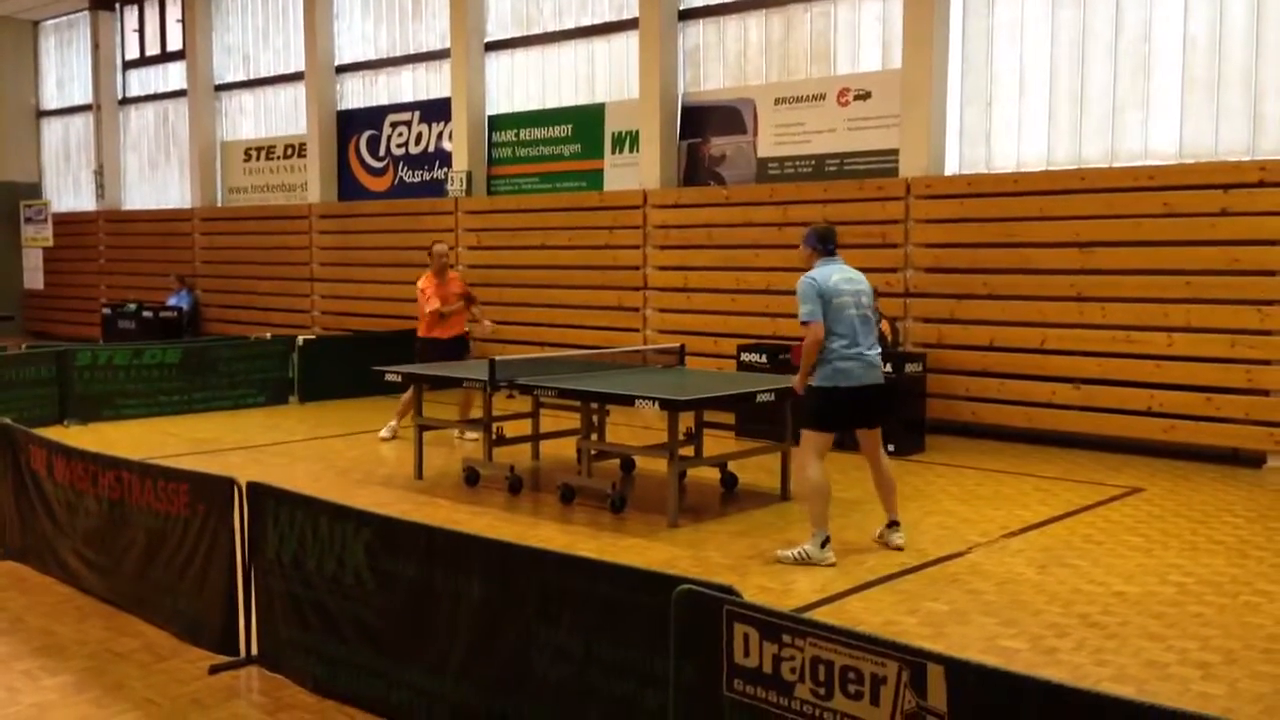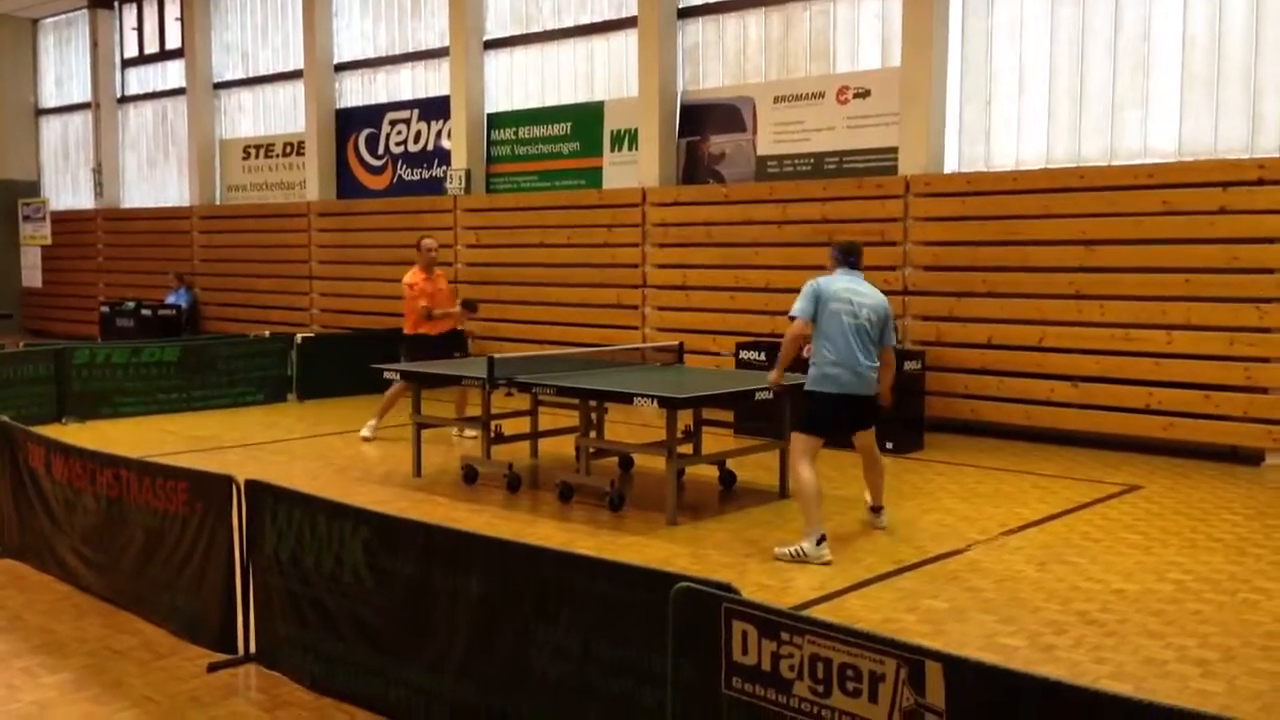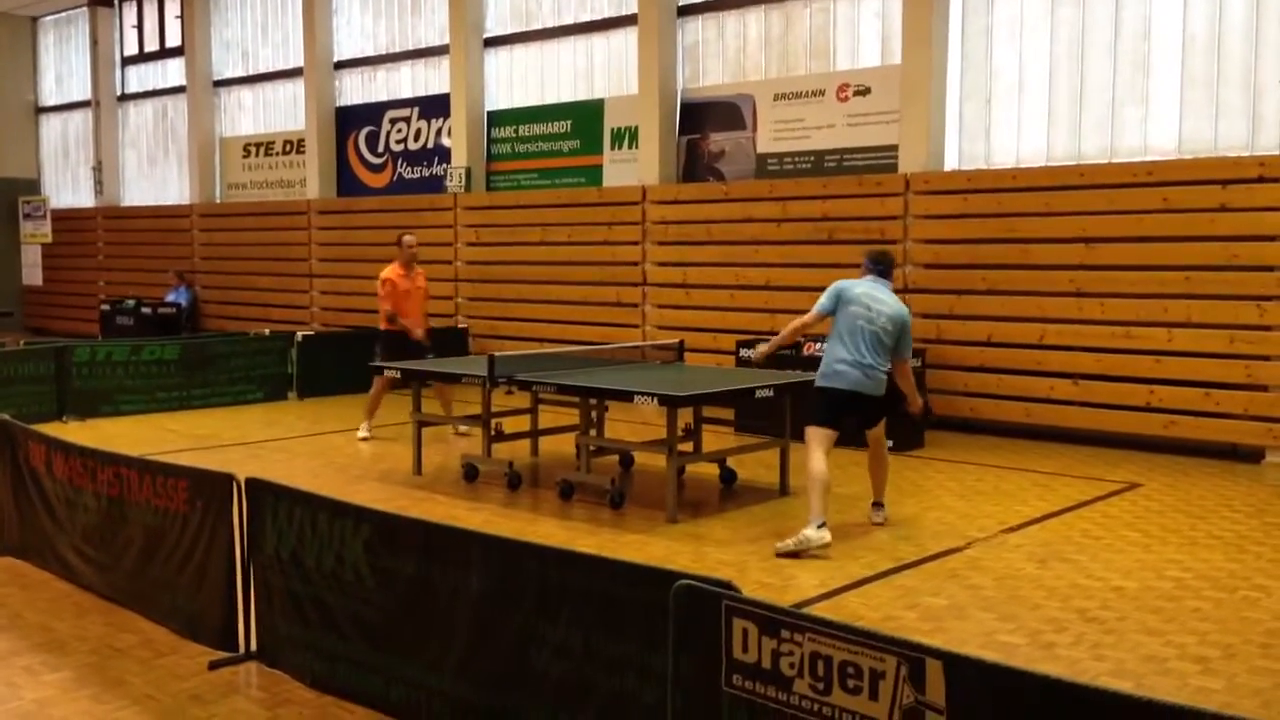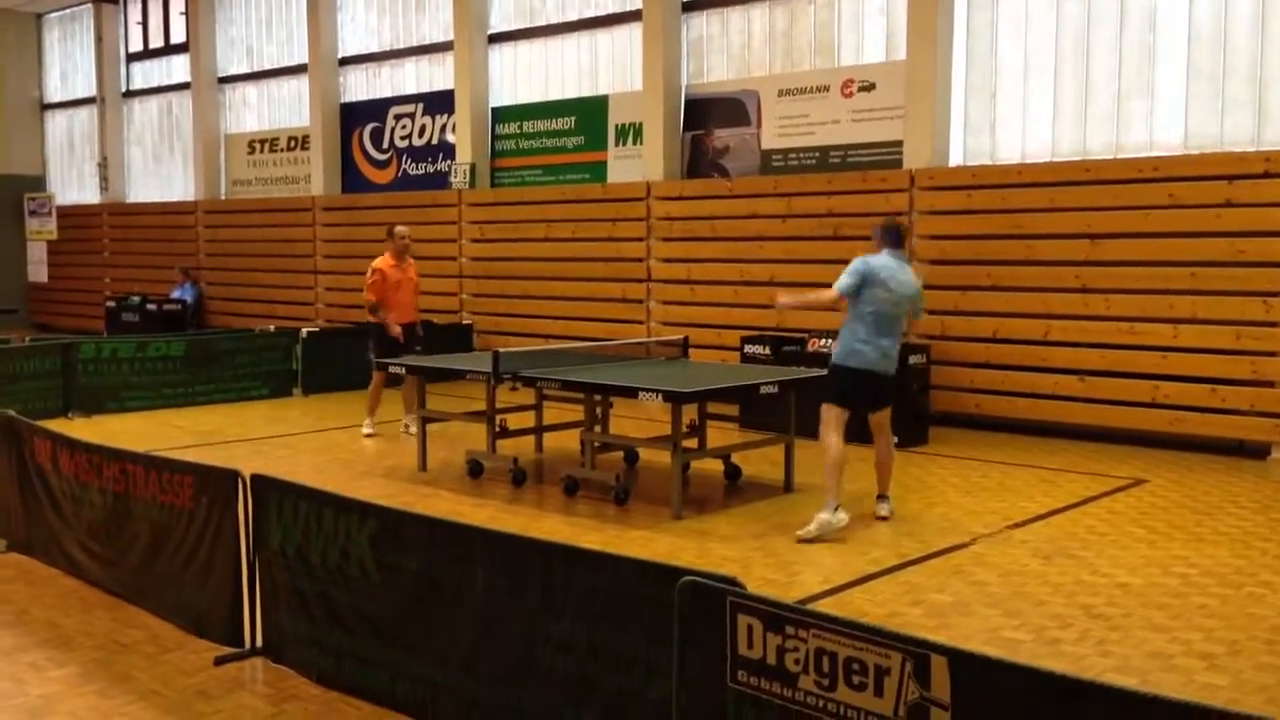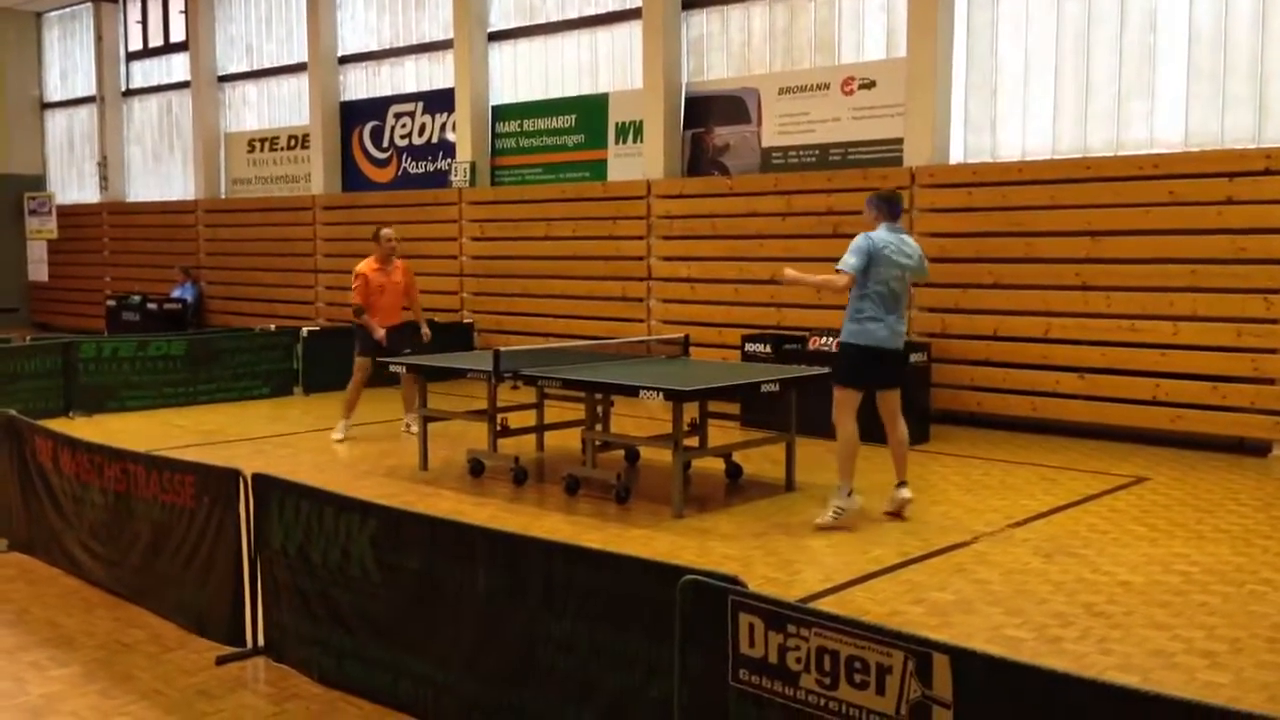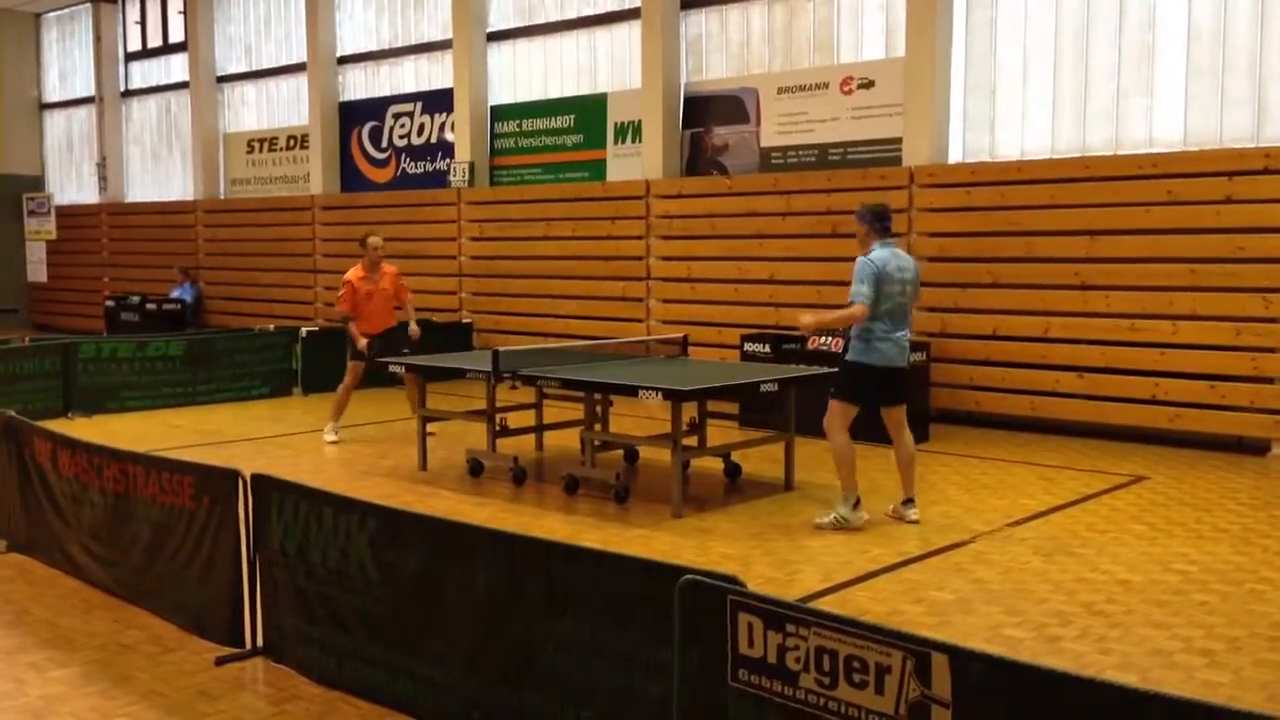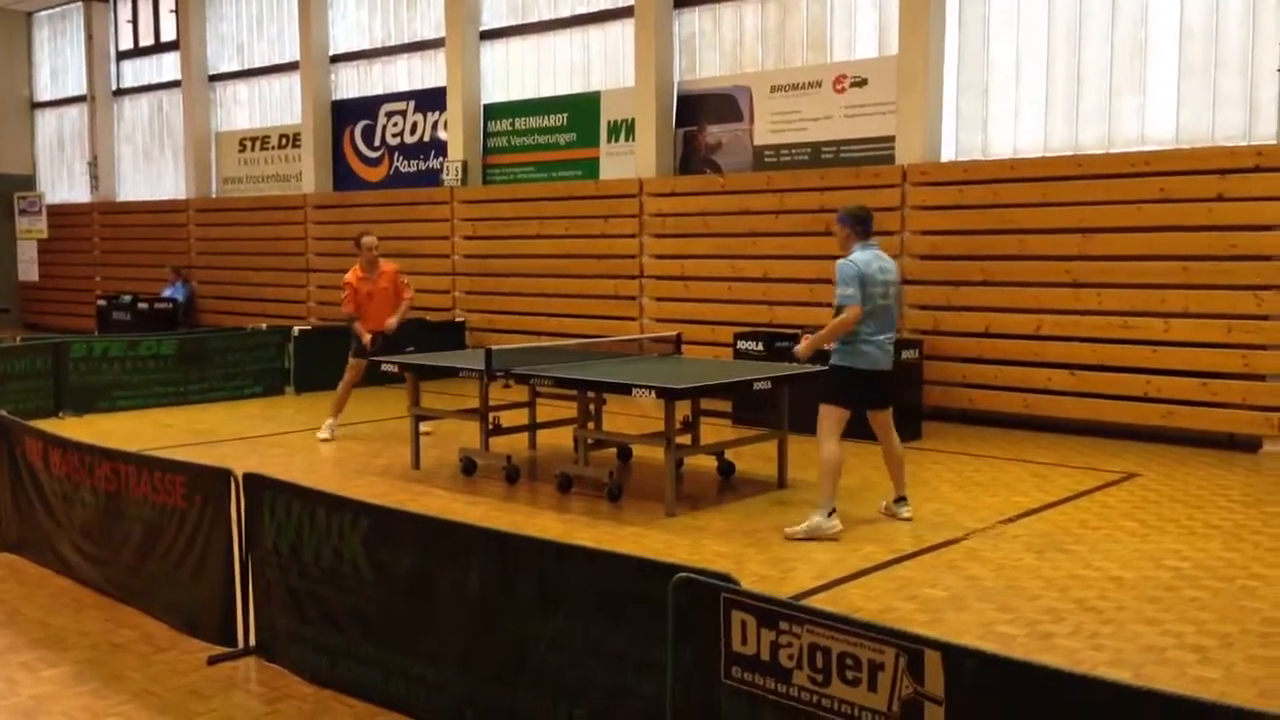
dt=0.2s
person 1, frame 1
left shoulder: (812, 281)
right shoulder: (860, 279)
left elbow: (815, 336)
left wrist: (802, 375)
left hip: (834, 380)
right hip: (871, 378)
left knee: (809, 457)
right knee: (875, 453)
left ankle: (820, 543)
right ankle: (893, 528)
person 1, frame 2
left shoulder: (819, 286)
right shoulder: (879, 299)
left elbow: (796, 332)
right elbow: (888, 356)
left wrist: (779, 370)
right wrist: (885, 388)
left hip: (825, 384)
right hip: (864, 386)
left knee: (801, 458)
right knee: (869, 448)
left ankle: (815, 541)
right ankle: (877, 509)
person 1, frame 3
left shoulder: (844, 287)
right shoulder: (901, 311)
left elbow: (807, 322)
right elbow: (901, 366)
left wrist: (769, 346)
right wrist: (913, 398)
left hip: (834, 381)
right hip: (873, 387)
left knee: (816, 452)
right knee: (878, 443)
left ankle: (816, 528)
right ankle: (878, 507)
person 1, frame 4
left shoulder: (867, 264)
right shoulder: (912, 282)
left elbow: (832, 297)
left wrist: (791, 301)
left hip: (850, 360)
right hip: (884, 365)
left knee: (831, 431)
right knee: (882, 433)
left ankle: (832, 509)
right ankle: (883, 501)
person 1, frame 5
left shoulder: (868, 241)
right shoulder: (912, 249)
left elbow: (842, 282)
right elbow: (920, 274)
left wrist: (799, 278)
left hip: (860, 339)
right hip: (893, 342)
left knee: (844, 417)
right knee: (893, 417)
left ankle: (845, 496)
right ankle: (901, 487)
person 1, frame 6
left shoulder: (869, 262)
right shoulder: (908, 262)
left elbow: (860, 313)
left wrist: (817, 322)
left hip: (866, 357)
right hip: (897, 358)
left knee: (834, 425)
right knee: (899, 430)
left ankle: (850, 507)
right ankle: (908, 504)
person 1, frame 7
left shoulder: (850, 264)
right shoulder: (889, 264)
left elbow: (851, 317)
left wrist: (812, 343)
left hip: (851, 361)
right hip: (881, 360)
left knee: (827, 434)
right knee: (886, 431)
left ankle: (826, 516)
right ankle: (901, 501)
person 2, frame 1
left shoulder: (456, 277)
right shoulder: (424, 285)
left elbow: (469, 303)
right elbow: (439, 314)
left wrist: (482, 319)
right wrist: (459, 307)
left hip: (457, 338)
right hip: (431, 341)
left ankle: (462, 428)
right ankle: (394, 424)
person 2, frame 2
left shoulder: (441, 275)
right shoulder: (411, 281)
right elbow: (426, 313)
left wrist: (460, 317)
right wrist: (452, 312)
left hip: (444, 335)
right hip: (418, 338)
right knee: (402, 385)
left ankle: (460, 426)
right ankle: (373, 423)
person 2, frame 3
left shoulder: (419, 273)
right shoulder: (388, 277)
right elbow: (388, 314)
left wrist: (422, 330)
right wrist: (410, 330)
left hip: (417, 335)
right hip: (393, 336)
right knee: (380, 383)
left ankle: (454, 422)
right ankle: (366, 424)
person 2, frame 4
left shoulder: (411, 265)
right shoulder: (379, 267)
right elbow: (371, 304)
left wrist: (418, 324)
right wrist: (390, 325)
left hip: (407, 326)
right hip: (383, 328)
left knee: (412, 374)
right knee: (380, 377)
left ankle: (409, 420)
right ankle: (369, 420)
person 2, frame 5
left shoulder: (402, 268)
right shoulder: (363, 271)
left elbow: (412, 298)
right elbow: (357, 308)
left wrist: (422, 324)
right wrist: (374, 329)
left hip: (395, 327)
right hip: (369, 330)
left knee: (408, 373)
right knee: (359, 377)
left ankle: (410, 419)
right ankle: (343, 424)
person 2, frame 6
left shoulder: (392, 273)
right shoulder: (351, 278)
left elbow: (405, 299)
right elbow: (345, 315)
left wrist: (412, 322)
right wrist: (358, 339)
left hip: (388, 331)
right hip: (361, 335)
left knee: (411, 374)
right knee: (350, 380)
right ankle: (332, 426)
person 2, frame 7
left shoulder: (392, 270)
right shoulder: (351, 279)
left elbow: (407, 297)
right elbow: (350, 315)
left wrist: (396, 317)
right wrist: (364, 335)
left hip: (389, 330)
right hip: (364, 333)
right knee: (350, 378)
right ankle: (330, 424)
